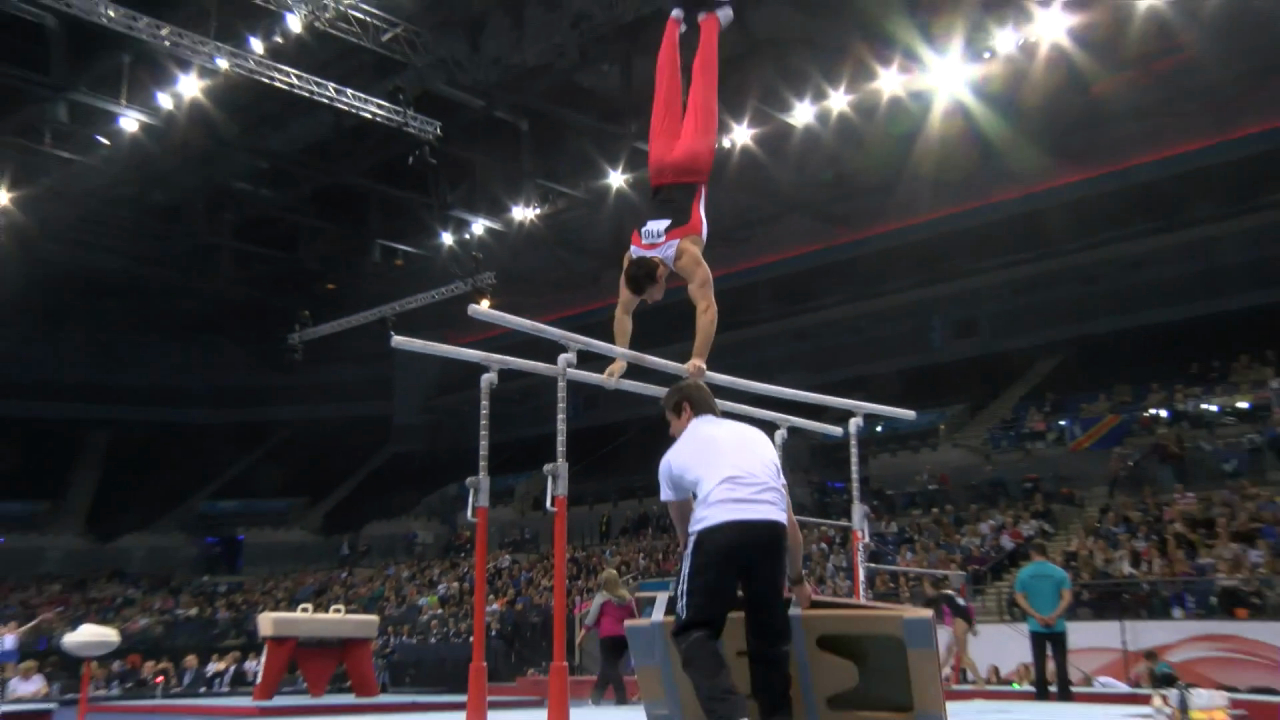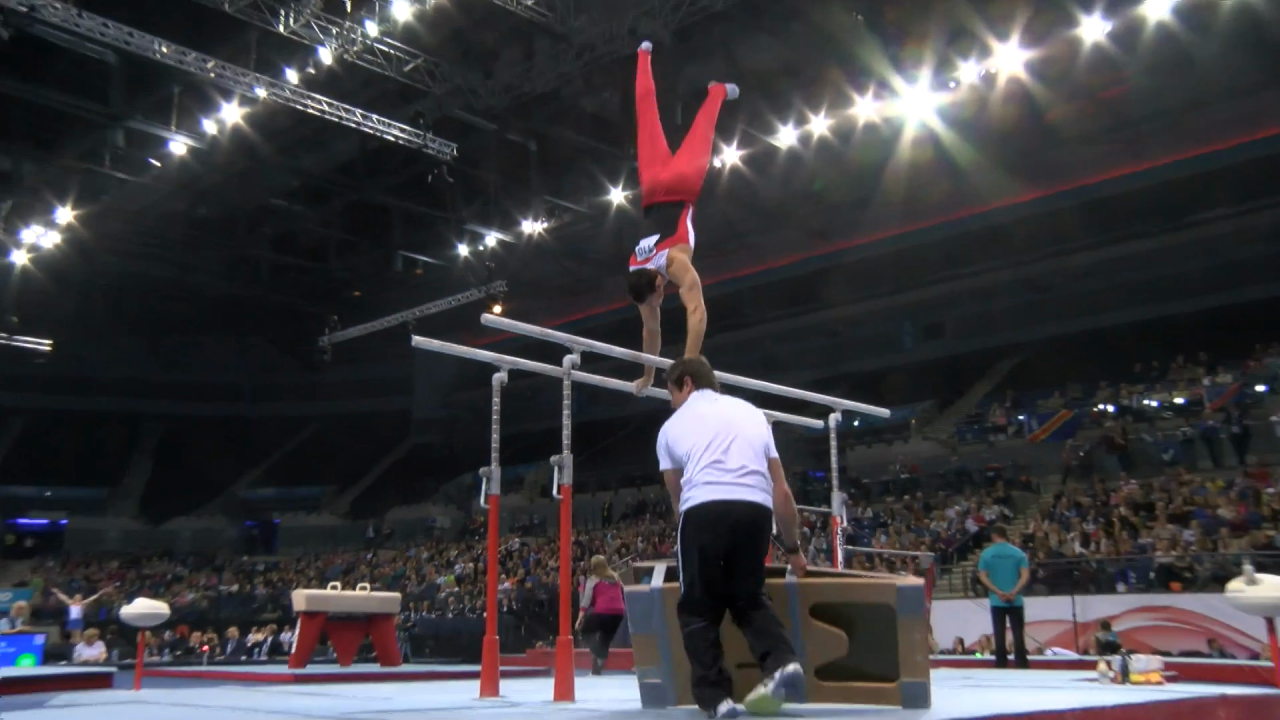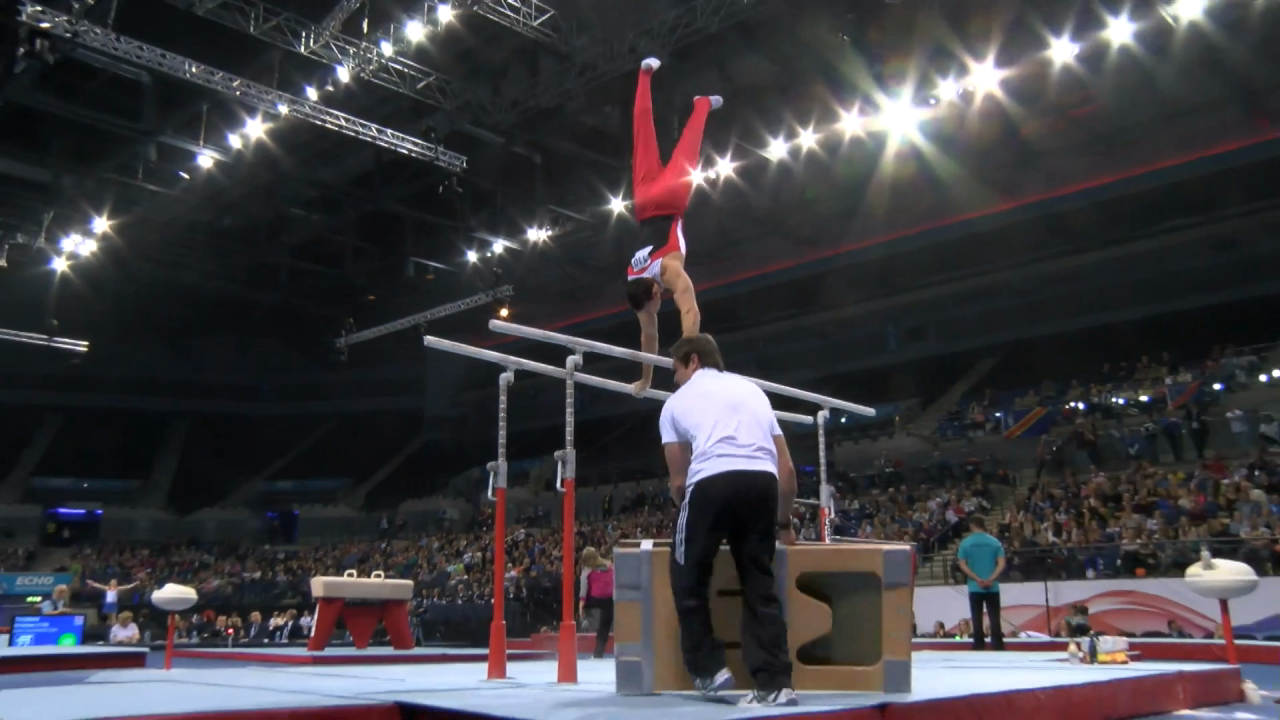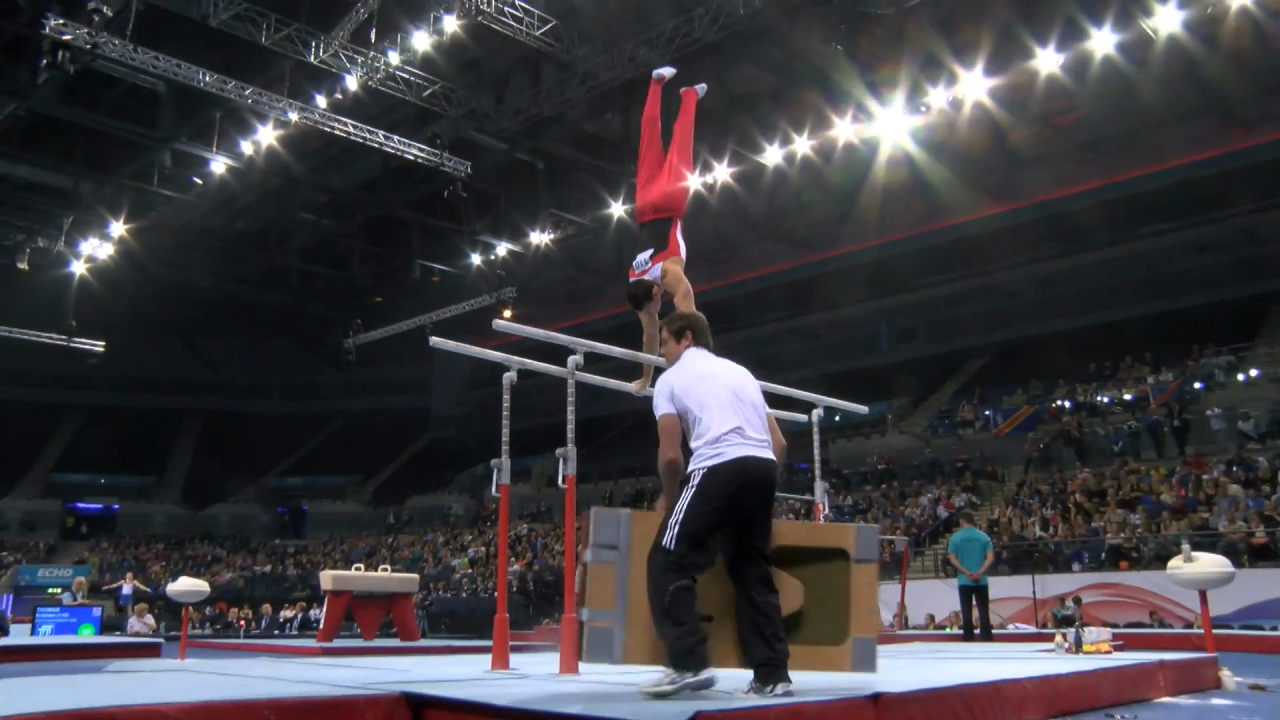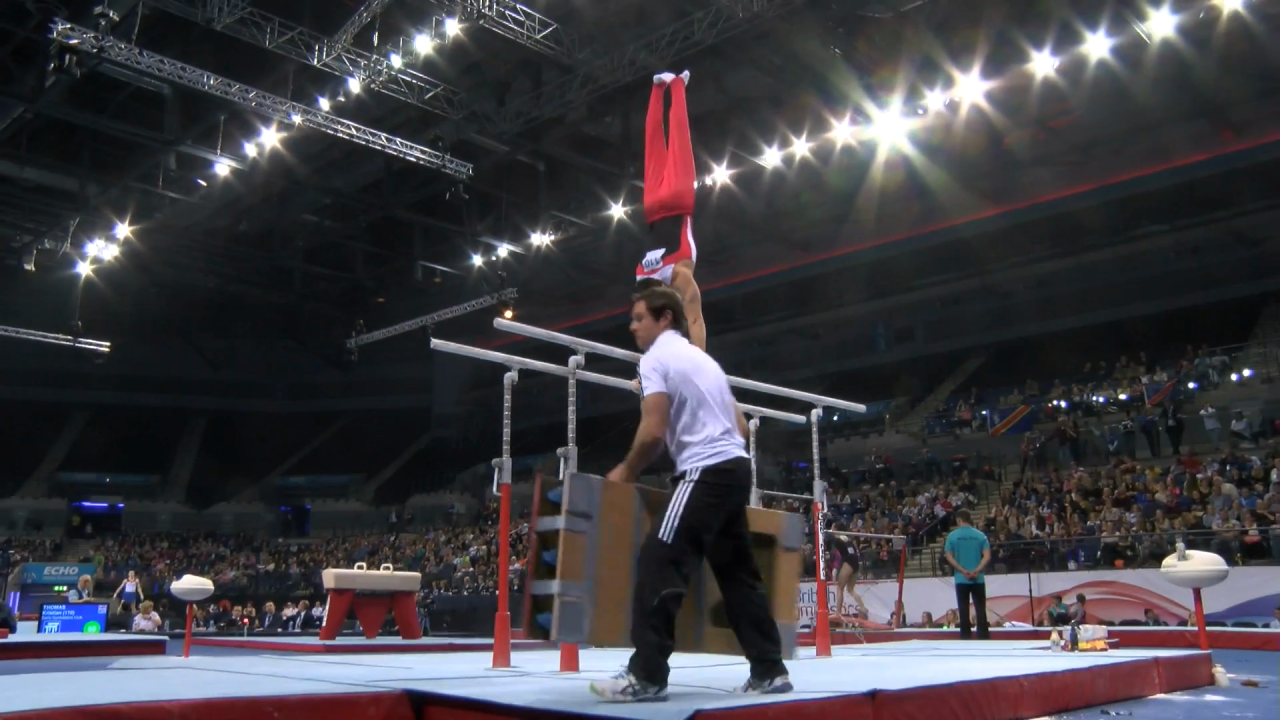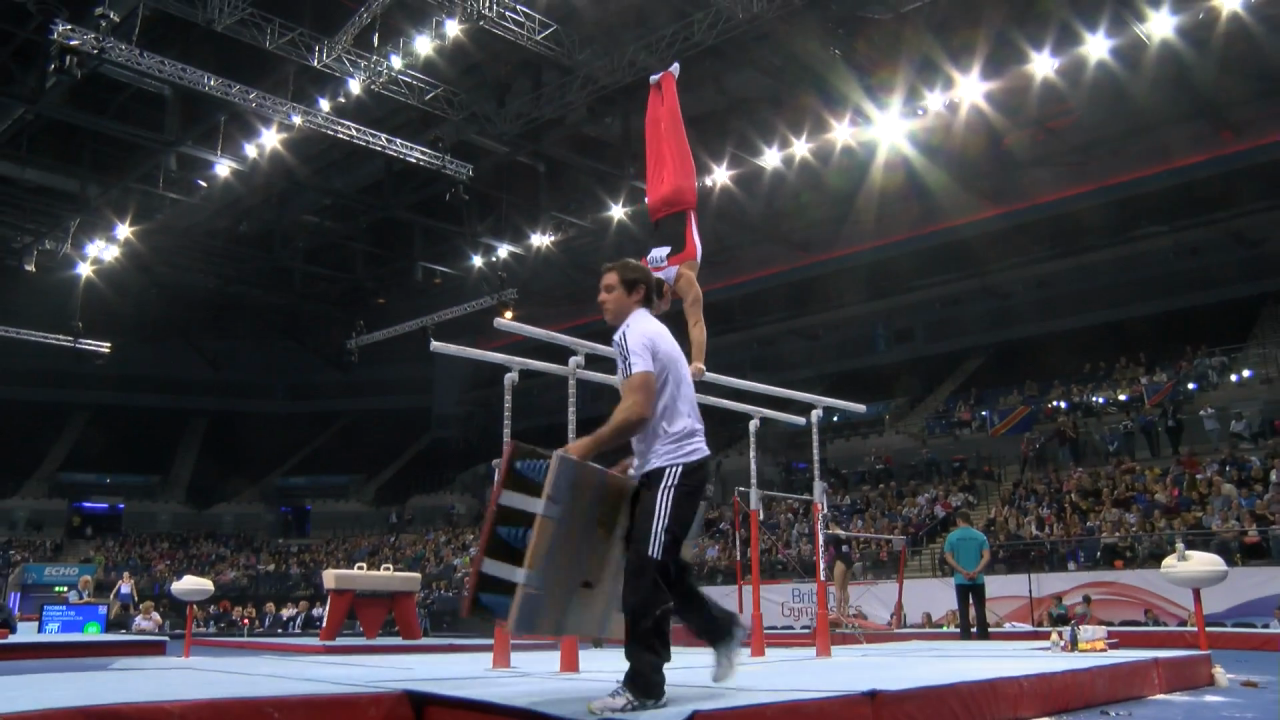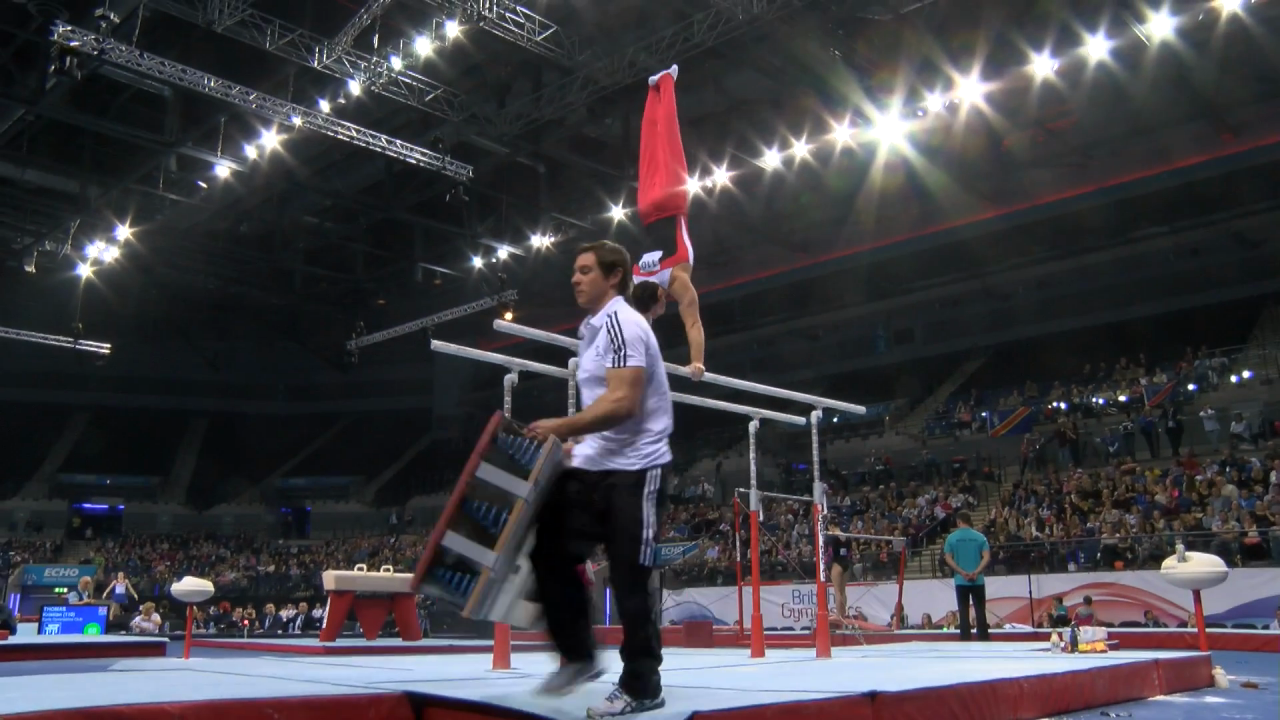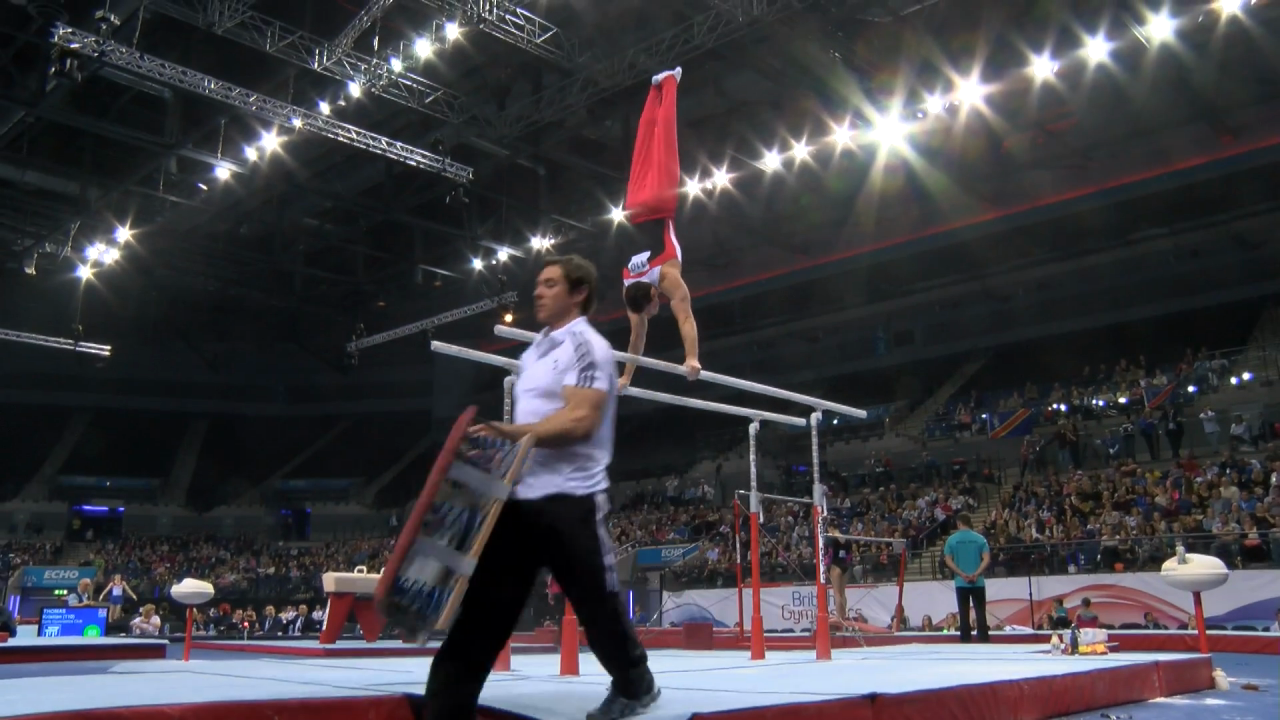
dt=0.2s
person 1, frame 1
left shoulder: (675, 453)
right shoulder: (756, 435)
left elbow: (683, 529)
right elbow: (788, 519)
right wrist: (797, 579)
left hip: (715, 530)
right hip: (769, 528)
left knee: (696, 628)
right knee: (769, 627)
person 1, frame 2
left shoulder: (672, 426)
right shoulder: (751, 412)
left elbow: (678, 500)
right elbow: (782, 492)
left wrist: (695, 542)
right wrist: (792, 548)
left hip: (704, 509)
right hip: (755, 509)
left knee: (698, 609)
right knee: (748, 597)
right ankle: (781, 663)
person 1, frame 3
left shoulder: (676, 402)
right shoulder: (753, 389)
left elbow: (678, 482)
right elbow: (786, 466)
left wrist: (691, 518)
right wrist: (784, 522)
left hip: (714, 483)
right hip: (762, 482)
left knee: (688, 577)
right knee: (759, 584)
left ankle: (709, 666)
right ankle: (774, 682)
person 1, frame 4
left shoulder: (671, 379)
right shoulder: (739, 372)
left elbow: (670, 457)
right elbow: (778, 442)
left wrist: (668, 500)
right wrist: (762, 495)
left hip: (718, 471)
right hip: (762, 467)
left knee: (668, 562)
right knee: (754, 573)
left ankle: (690, 663)
right ankle: (774, 675)
person 1, frame 5
left shoulder: (657, 356)
right shoulder: (699, 358)
left elbow: (653, 432)
right elbow: (741, 427)
left wrist: (626, 472)
left hip: (705, 469)
right hip: (734, 465)
left knee: (659, 560)
right knee: (738, 573)
left ankle: (647, 676)
right ankle: (769, 669)
person 1, frame 6
left shoulder: (634, 334)
right shoulder: (647, 335)
left elbow: (636, 410)
left wrist: (590, 445)
right wrist: (638, 460)
left hip: (673, 467)
right hip: (660, 467)
left knee: (645, 572)
right knee: (659, 568)
left ankle: (645, 684)
right ankle: (721, 629)
person 1, frame 7
left shoulder: (622, 324)
right shoulder: (593, 331)
left elbow: (623, 402)
left wrist: (562, 427)
right wrist: (571, 440)
left hip: (632, 470)
right hip: (589, 468)
left knee: (630, 581)
right knee: (549, 559)
right ankle: (579, 657)
person 1, frame 8
left shoulder: (586, 346)
right shoulder: (534, 352)
left elbow: (579, 420)
left wrist: (509, 431)
left hip: (569, 498)
right hip: (518, 496)
left knee: (598, 608)
right knee: (482, 609)
person 2, frame 1
left shoulder: (684, 257)
right shoulder: (636, 258)
left elbow: (707, 307)
right elbow: (623, 310)
left wrist: (699, 357)
left hip: (688, 170)
right hip: (666, 172)
left knee: (700, 103)
right knee: (665, 99)
person 2, frame 2
left shoulder: (676, 265)
right shoulder: (641, 273)
left elbow: (697, 313)
right elbow: (651, 329)
left wrist: (690, 358)
right wrist: (648, 374)
left hip: (676, 190)
right hip: (656, 193)
left knee: (697, 138)
right knee: (648, 121)
right ankle: (643, 58)
person 2, frame 3
left shoulder: (670, 271)
right shoulder: (638, 283)
left elbow: (690, 315)
right elbow: (648, 335)
right wrist: (645, 379)
left hip: (667, 204)
right hip: (648, 208)
left knee: (683, 153)
right knee: (644, 135)
left ankle: (703, 103)
right ankle: (646, 74)
person 2, frame 4
left shoulder: (669, 276)
right shoulder: (638, 285)
right elbow: (651, 333)
right wrist: (647, 376)
left hip: (665, 209)
right hip: (648, 208)
left knee: (676, 154)
right knee: (651, 146)
left ankle: (689, 97)
right ankle: (657, 84)
person 2, frame 5
left shoulder: (680, 276)
right shoulder: (645, 279)
left elbow: (695, 320)
left hip: (677, 204)
right hip: (658, 209)
left knee: (676, 134)
right knee: (656, 139)
left ankle: (677, 85)
right ankle: (660, 86)
person 2, frame 6
left shoulder: (683, 279)
left elbow: (696, 323)
left wrist: (698, 362)
left hip: (678, 203)
right hip: (661, 207)
left knee: (671, 135)
right knee: (657, 143)
left ankle: (666, 81)
right ankle: (658, 87)
person 2, frame 7
left shoulder: (677, 281)
right shoulder: (641, 285)
left elbow: (693, 323)
left wrist: (697, 361)
left hip: (668, 208)
right hip: (650, 209)
left knee: (664, 134)
right knee: (651, 137)
left ankle: (667, 82)
right ankle: (656, 87)
person 2, frame 8
left shoulder: (668, 279)
right shoulder: (632, 286)
left elbow: (686, 320)
right elbow: (637, 335)
left wrist: (692, 358)
right wrist: (627, 374)
left hip: (656, 208)
right hip: (638, 210)
left knee: (661, 138)
right knee: (647, 138)
left ankle: (669, 83)
right ankle: (659, 88)
